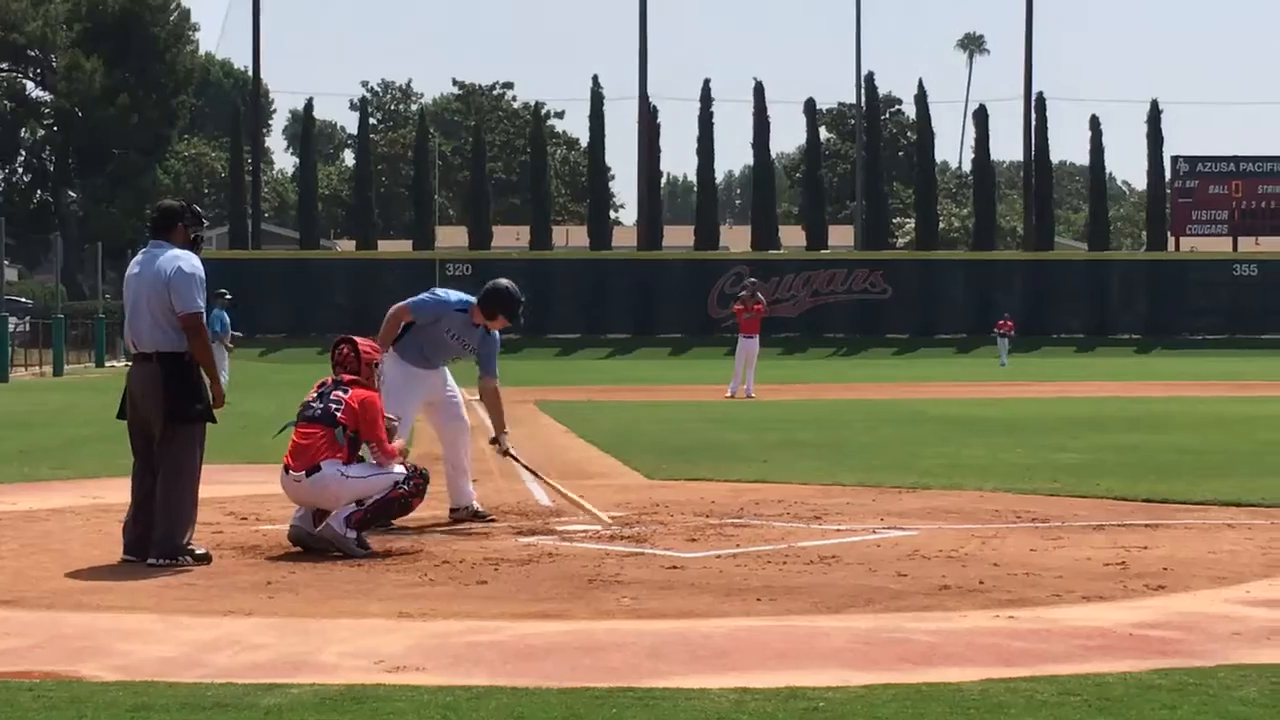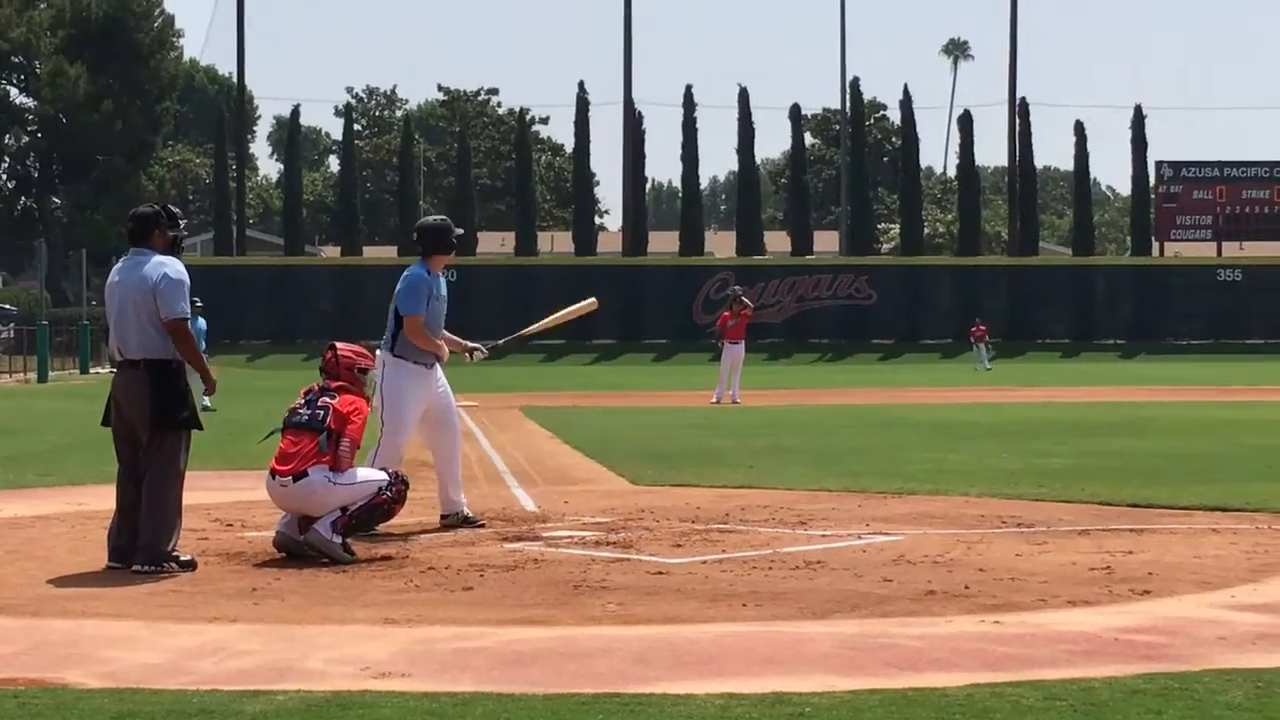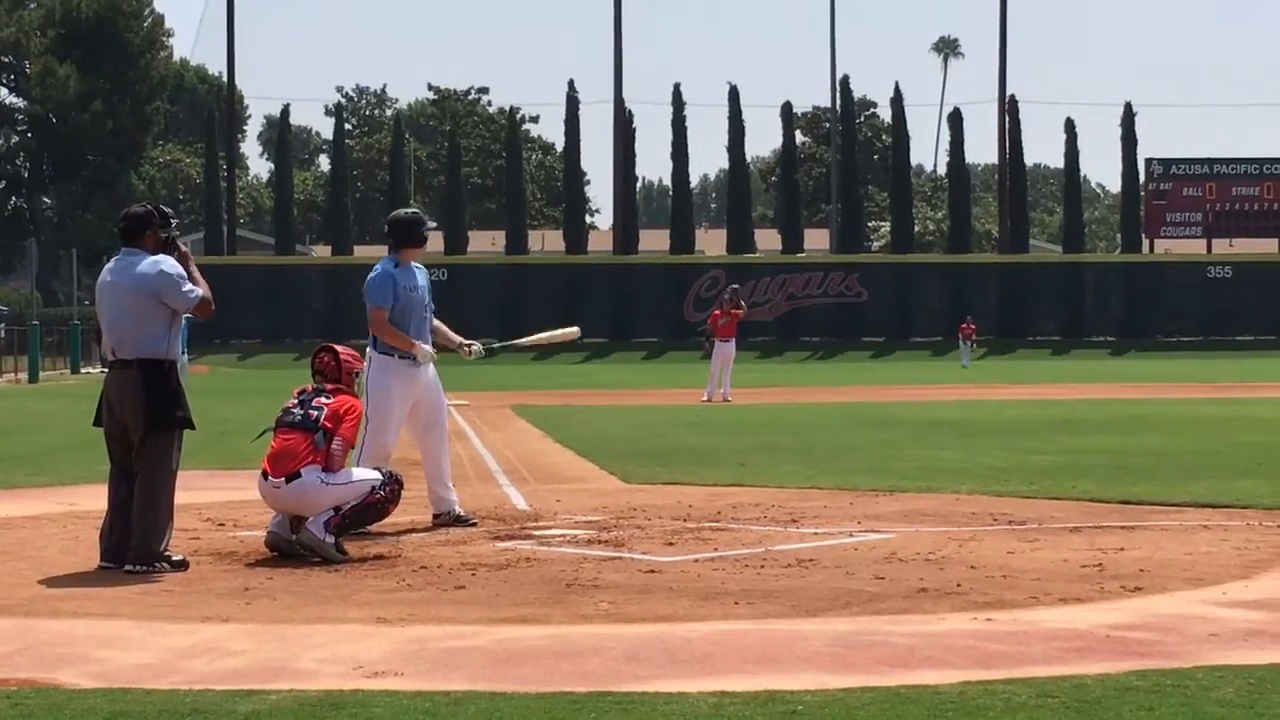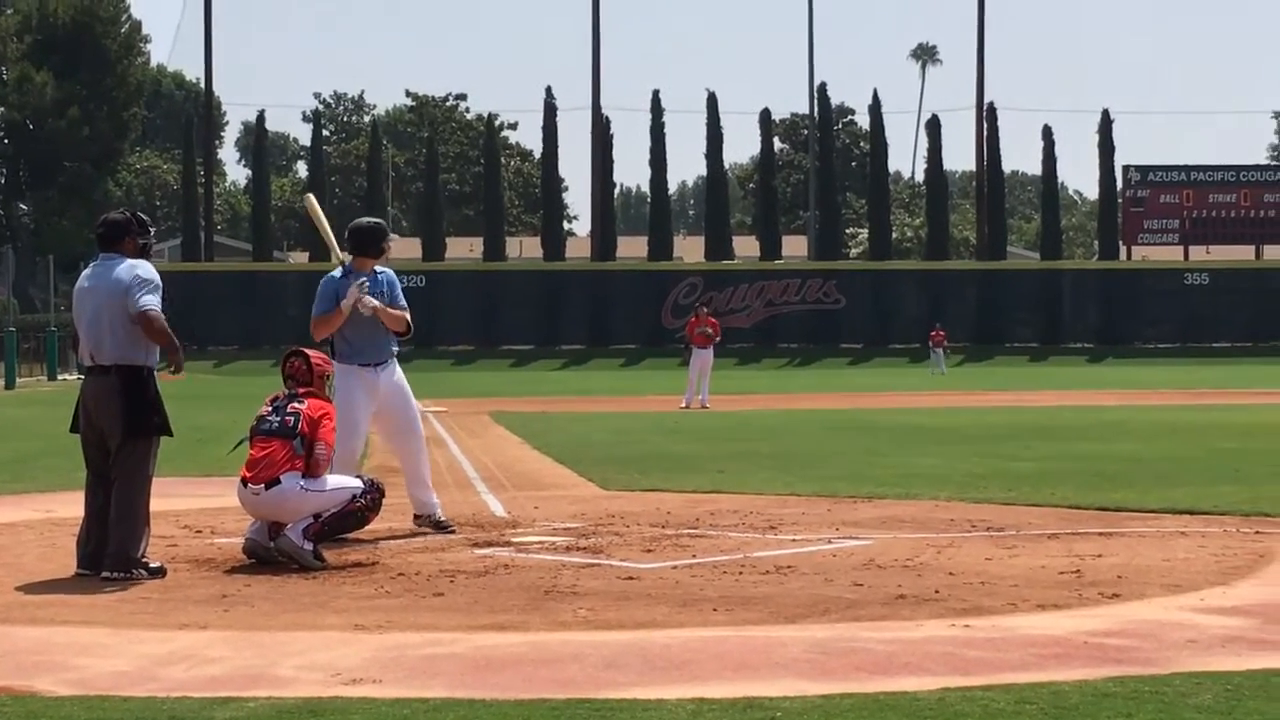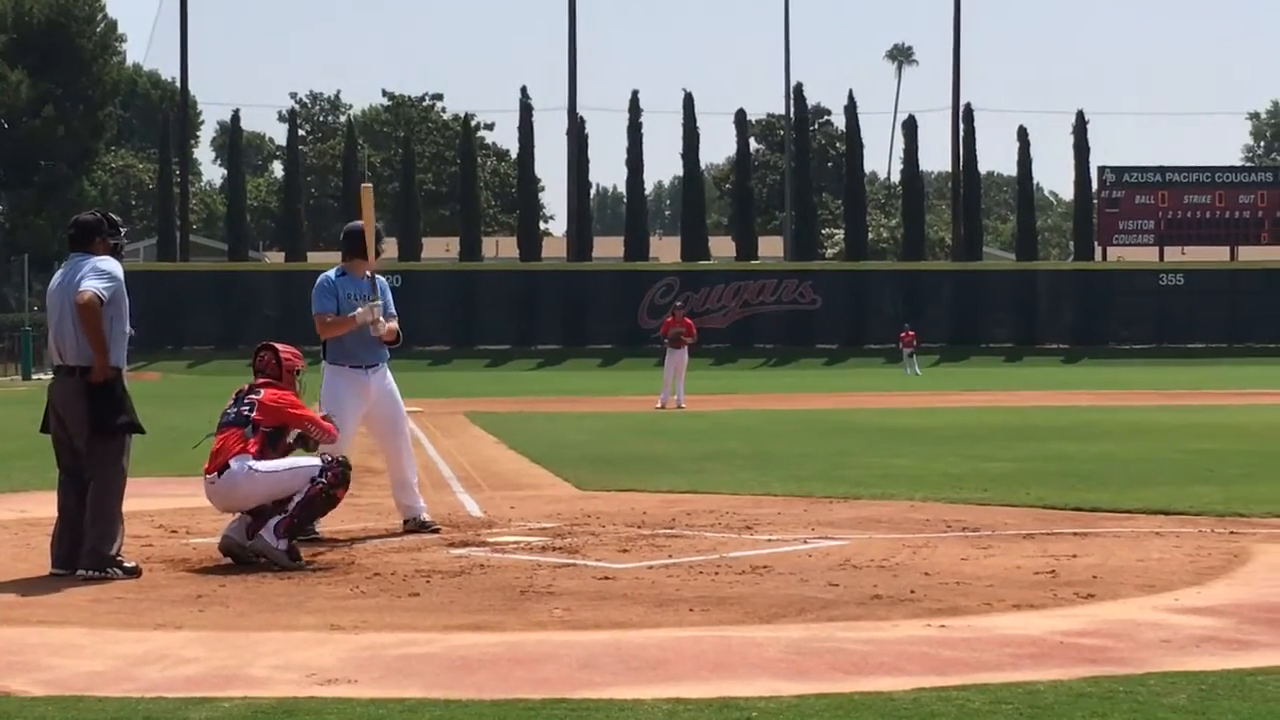
dt=0.7s
person 1, frame 1
left shoulder: (135, 265)
right shoulder: (184, 262)
left elbow: (140, 320)
right elbow: (194, 327)
right wrist: (214, 380)
left hip: (140, 371)
right hip: (174, 372)
left knee: (146, 461)
right knee: (179, 463)
left ankle: (138, 542)
right ankle: (171, 547)
person 1, frame 2
left shoulder: (116, 273)
right shoulder: (167, 269)
left elbow: (123, 327)
right elbow: (178, 331)
right wrist: (206, 375)
left hip: (125, 378)
right hip: (160, 379)
left knee: (130, 468)
right knee: (164, 469)
left ankle: (123, 549)
right ankle: (155, 554)
person 1, frame 3
left shoulder: (107, 273)
right shoulder: (161, 267)
left elbow: (113, 322)
right elbow: (205, 306)
right wrist: (189, 265)
left hip: (116, 378)
right hip: (152, 380)
left knee: (122, 468)
right knee: (155, 469)
left ankle: (114, 549)
right ankle: (147, 553)
person 1, frame 4
left shoulder: (84, 278)
right shoulder: (138, 271)
left elbow: (87, 329)
right elbow: (150, 321)
right wrist: (174, 347)
left hip: (93, 383)
right hip: (129, 384)
left knee: (99, 475)
right knee: (132, 475)
left ankle: (92, 556)
right ankle: (124, 560)
person 1, frame 5
left shoulder: (59, 277)
right shoulder: (105, 267)
left elbow: (63, 325)
right elbow: (86, 302)
right wrist: (102, 357)
left hip: (63, 383)
right hip: (96, 384)
left knee: (73, 474)
right knee: (107, 473)
left ankle: (66, 555)
right ankle: (99, 559)
person 2, frame 1
left shoulder: (489, 338)
right shoulder: (445, 303)
left elbow: (489, 386)
right elbow: (397, 313)
left wrist: (501, 433)
right wrist: (381, 354)
left hip: (435, 372)
right hip: (401, 367)
left knee: (457, 430)
left ankle: (463, 504)
person 2, frame 2
left shoulder: (438, 278)
right shoulder: (416, 278)
right elbow: (413, 331)
left wrist: (464, 345)
right wrist: (441, 349)
left hip: (429, 370)
right hip: (400, 369)
left knee: (449, 435)
right knee: (393, 441)
left ankle: (453, 510)
person 2, frame 3
left shoulder: (420, 272)
right shoulder: (384, 275)
right elbow: (377, 325)
left wrist: (458, 342)
right wrist: (416, 347)
left hip: (422, 368)
right hip: (389, 367)
left knee: (435, 435)
right knee: (378, 440)
left ankle: (445, 507)
person 2, frame 4
left shoulder: (387, 277)
right shoulder: (333, 282)
left elbow: (405, 326)
right elbow: (318, 332)
left wrist: (378, 308)
right wrist: (347, 305)
left hip: (389, 372)
right hip: (352, 376)
left knee: (413, 438)
right knee: (347, 450)
left ankle: (427, 509)
person 2, frame 5
left shoulder: (379, 283)
right shoulder: (329, 282)
left elbow: (395, 334)
right elbow: (324, 329)
left wrist: (382, 328)
right wrist: (359, 317)
left hip: (380, 375)
right hip: (342, 377)
left knee: (400, 443)
right knee: (332, 450)
left ankle: (413, 512)
person 3, frame 1
left shoulder: (322, 387)
right shoulder: (366, 396)
right elbow: (384, 457)
left wrist: (379, 427)
right wrist: (398, 448)
left hip: (290, 482)
right hip: (322, 482)
left knee: (352, 464)
right knee: (414, 480)
left ankle: (304, 523)
right ankle: (345, 525)
person 3, frame 2
left shoulder: (309, 395)
right shoulder: (355, 402)
right elbow: (344, 460)
left hip: (276, 487)
right hip: (309, 486)
right knee: (395, 485)
left ankle: (290, 529)
right ankle: (330, 530)
person 3, frame 3
left shoulder: (299, 397)
right shoulder: (349, 403)
left elbow: (292, 446)
right elbow: (336, 457)
right wrist: (331, 488)
left hip: (268, 488)
right hip: (302, 487)
right knee: (389, 485)
left ankle: (281, 529)
right ankle: (323, 529)
person 3, frame 4
left shoulder: (271, 404)
right shoulder: (321, 407)
left elbow: (268, 454)
right elbow: (320, 459)
right wrist: (310, 481)
left hip: (247, 495)
right hip: (282, 494)
right knee: (370, 493)
left ankle: (259, 536)
right ankle: (302, 536)
person 3, frame 5
left shoulder: (243, 397)
right shoulder: (280, 398)
right elbow: (329, 435)
left wrist: (296, 444)
right wrist: (319, 424)
left hip: (217, 488)
right hip: (240, 476)
left knee: (294, 487)
right knee: (336, 471)
left ankle: (239, 534)
right ankle: (277, 537)
